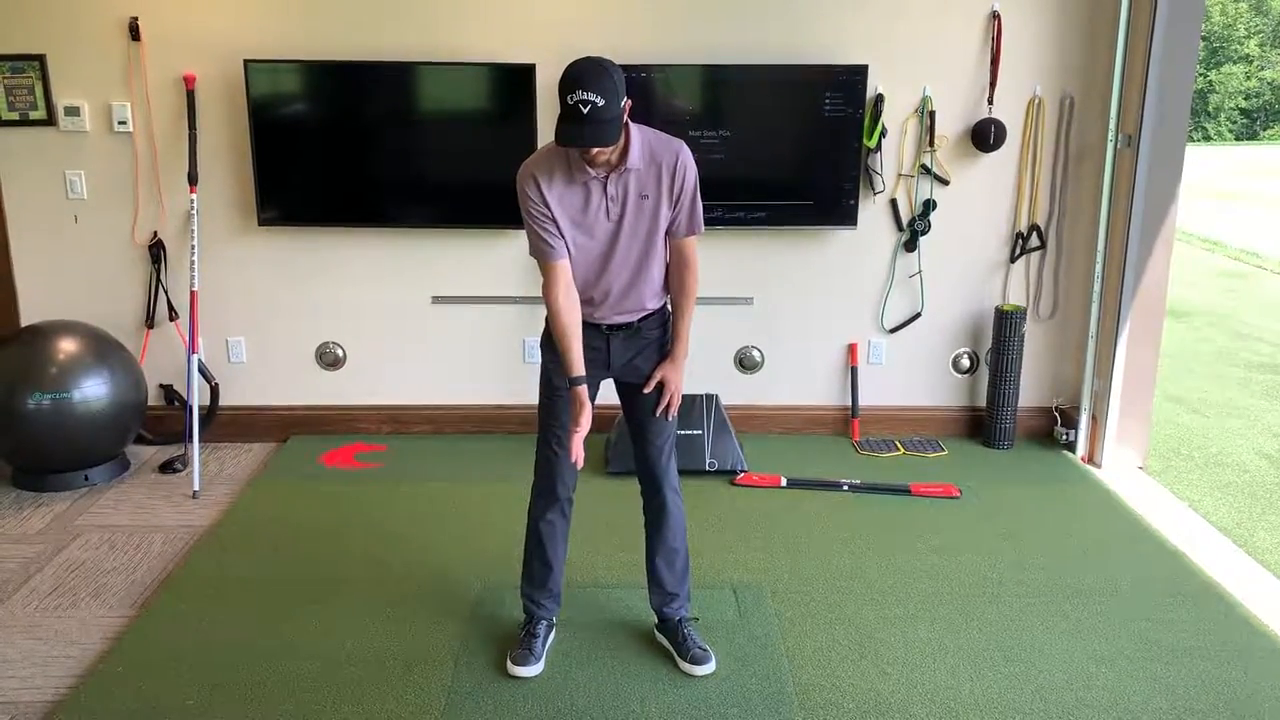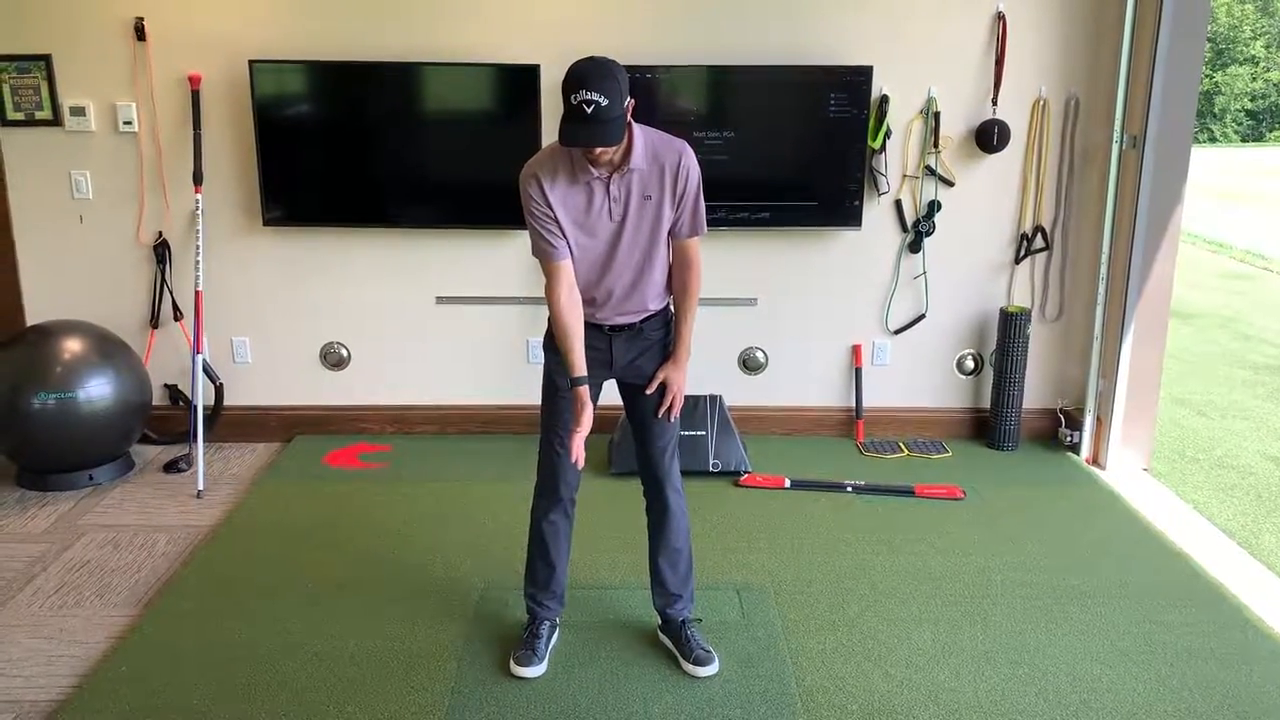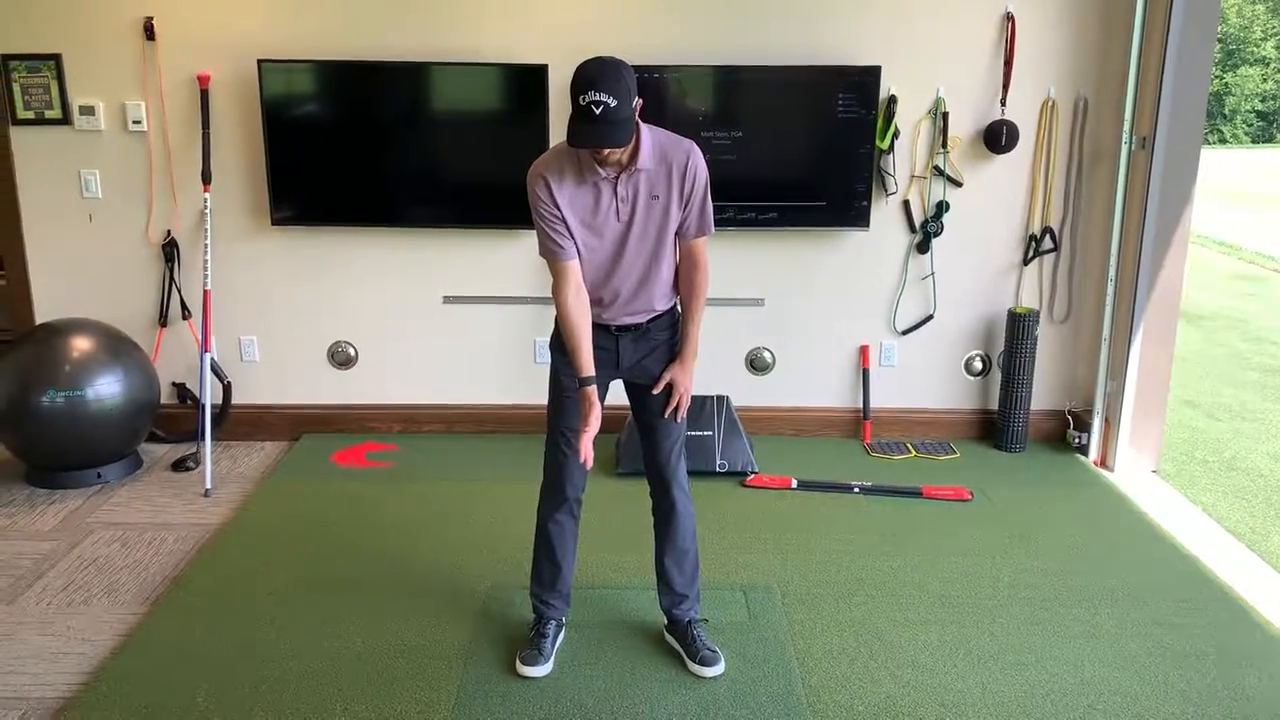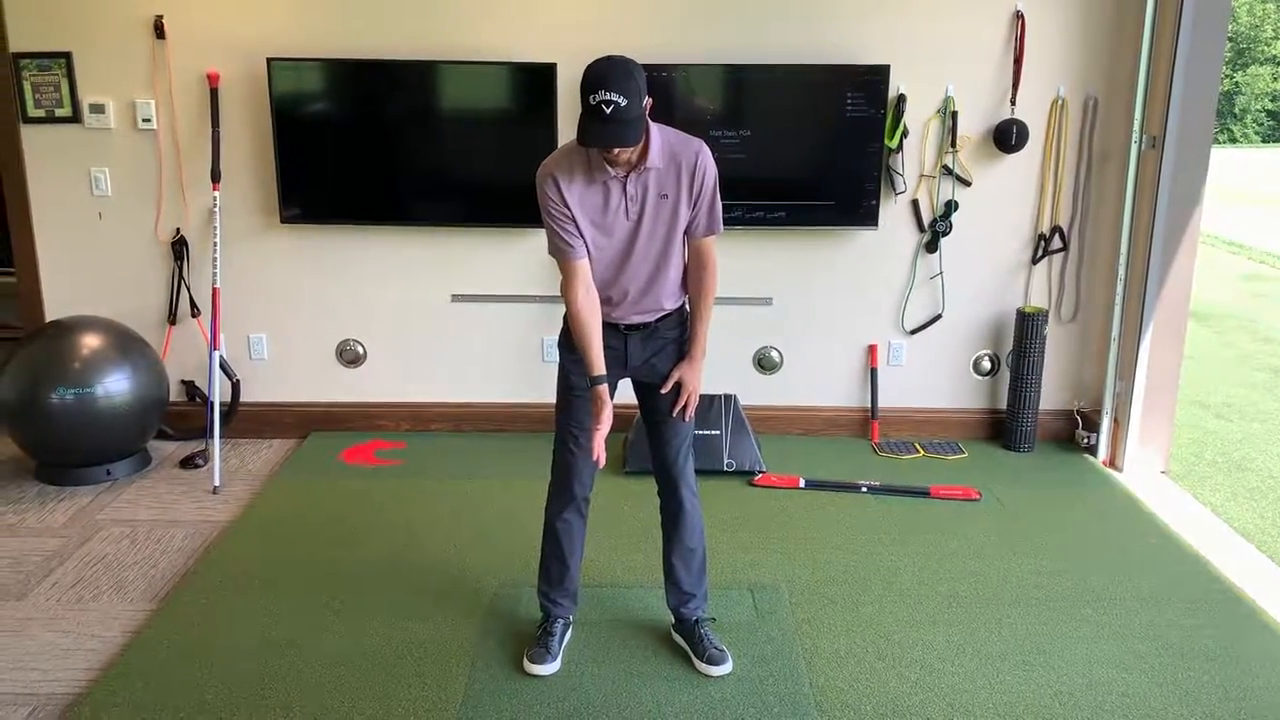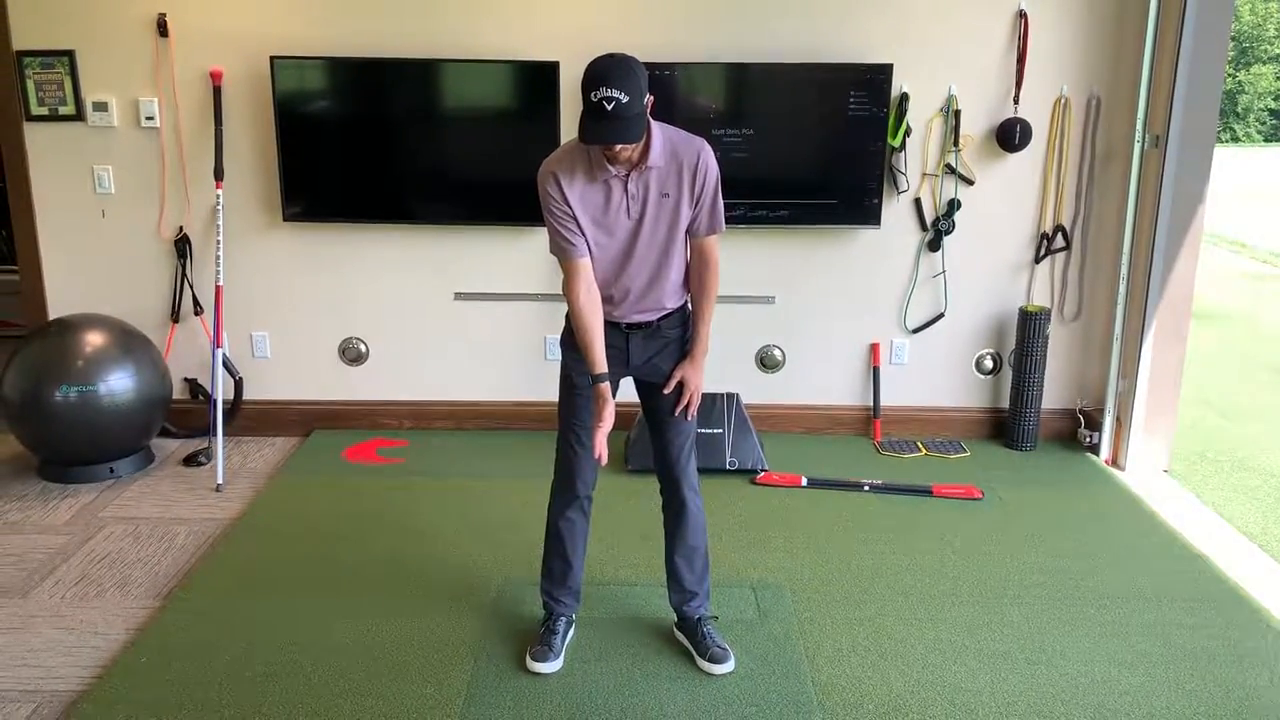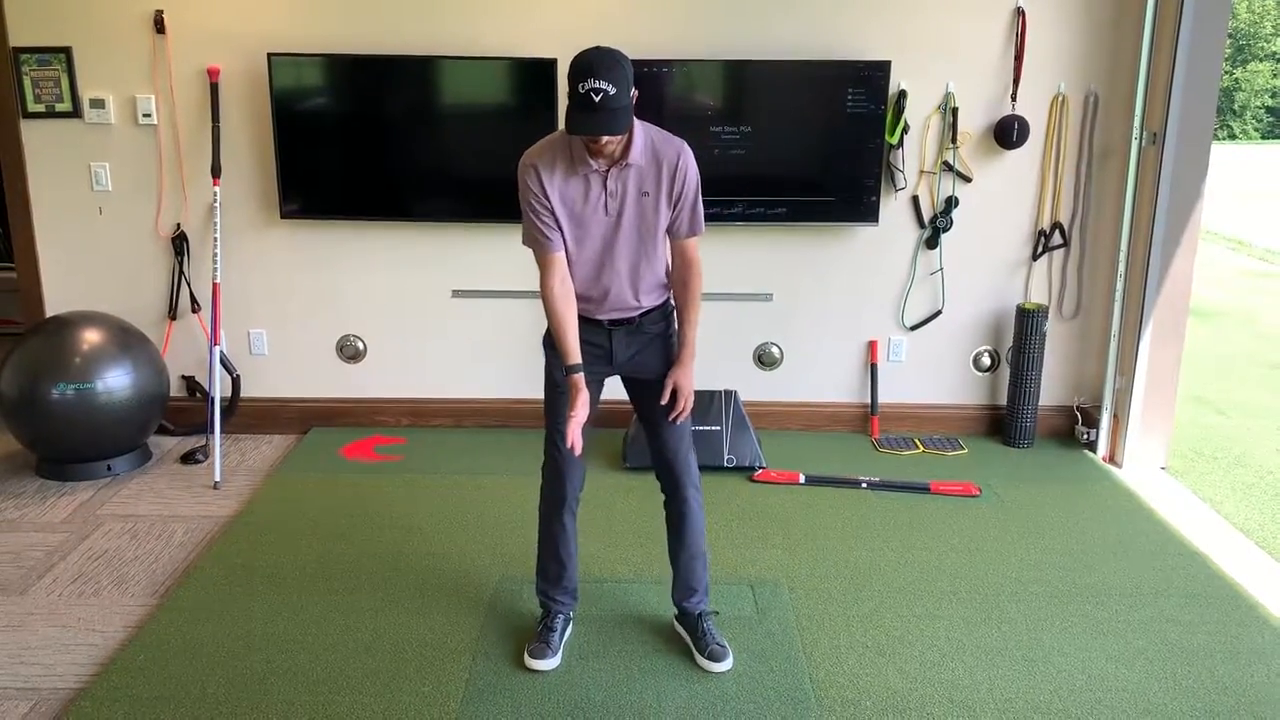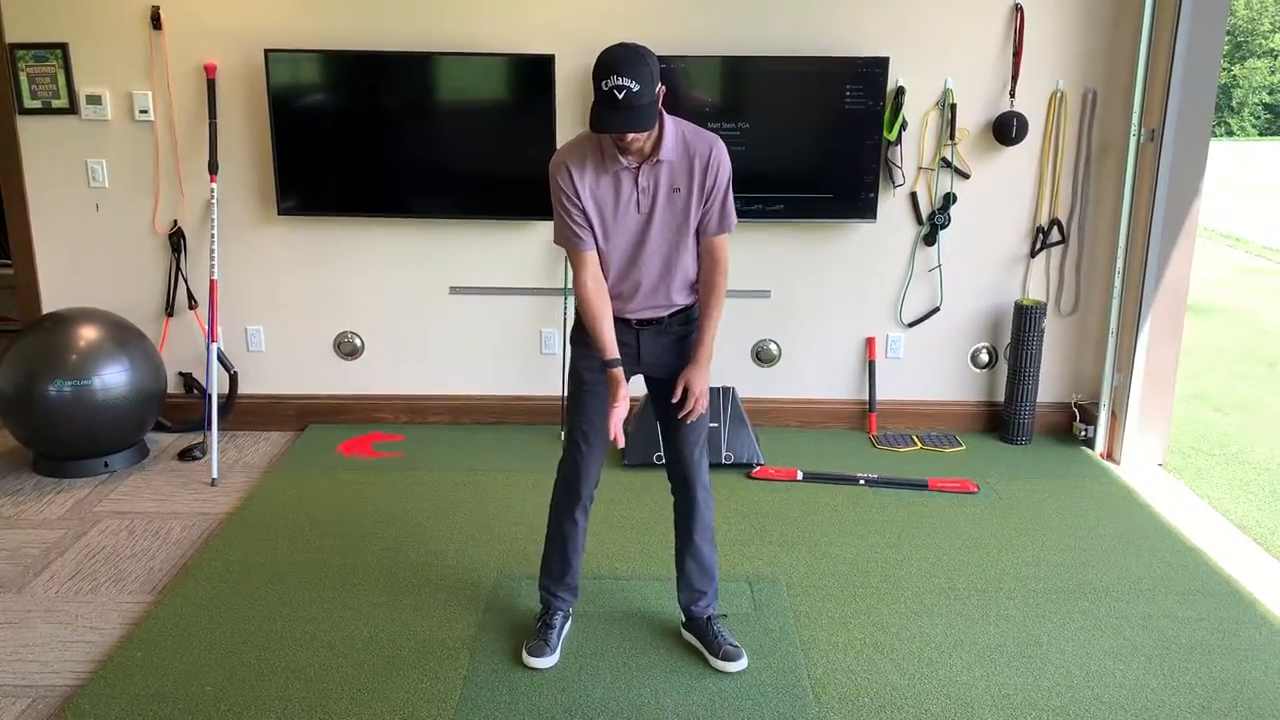
dt=0.4s
person 1, frame 1
left shoulder: (672, 159)
right shoulder: (538, 176)
left elbow: (683, 259)
right elbow: (559, 283)
left wrist: (678, 355)
right wrist: (578, 387)
left hip: (647, 333)
right hip: (572, 335)
left knee: (661, 481)
right knee: (552, 484)
left ankle: (672, 616)
right ankle: (539, 617)
person 1, frame 2
left shoulder: (675, 160)
right shoulder: (541, 177)
left elbow: (687, 260)
right elbow: (561, 284)
left wrist: (681, 356)
right wrist: (579, 387)
left hip: (650, 334)
right hip: (576, 336)
left knee: (664, 482)
right knee: (556, 485)
left ankle: (676, 617)
right ankle: (542, 619)
person 1, frame 3
left shoulder: (682, 160)
right shoulder: (548, 176)
left elbow: (693, 260)
right elbow: (569, 283)
left wrist: (687, 356)
right wrist: (586, 387)
left hip: (657, 334)
right hip: (582, 336)
left knee: (671, 483)
right knee: (561, 485)
left ankle: (682, 617)
right ankle: (548, 618)
person 1, frame 4
left shoulder: (692, 159)
right shoulder: (557, 175)
left elbow: (703, 259)
right elbow: (578, 281)
left wrist: (696, 355)
right wrist: (599, 387)
left hip: (665, 333)
right hip: (591, 335)
left knee: (678, 482)
right knee: (570, 483)
left ankle: (689, 616)
right ankle: (556, 617)
person 1, frame 5
left shoulder: (694, 158)
right shoulder: (559, 174)
left elbow: (705, 258)
right elbow: (580, 281)
left wrist: (698, 354)
right wrist: (600, 385)
left hip: (668, 332)
right hip: (592, 334)
left knee: (681, 481)
right knee: (573, 482)
left ankle: (692, 614)
right ankle: (558, 615)
person 1, frame 6
left shoulder: (673, 157)
right shoulder: (539, 167)
left elbow: (686, 259)
right elbow: (554, 275)
left wrist: (687, 358)
right wrist: (576, 378)
left hip: (651, 329)
right hip: (578, 331)
left knee: (681, 476)
right knee: (561, 481)
left ankle: (693, 610)
right ankle: (556, 612)
person 1, frame 7
left shoulder: (706, 153)
right shoulder: (571, 165)
left elbow: (714, 260)
right elbow: (587, 272)
left wrist: (701, 358)
right wrist: (615, 374)
left hip: (679, 330)
right hip: (601, 332)
left knee: (692, 479)
right knee: (577, 476)
left ankle: (700, 613)
right ankle: (556, 607)
